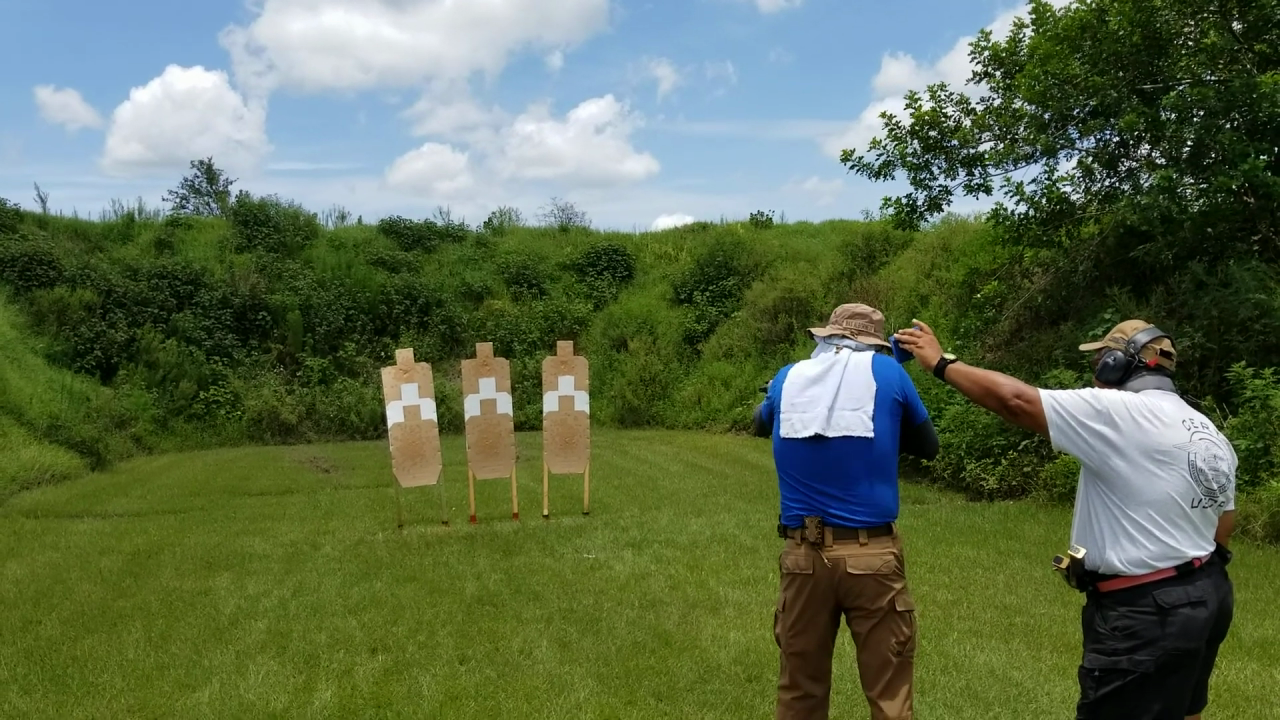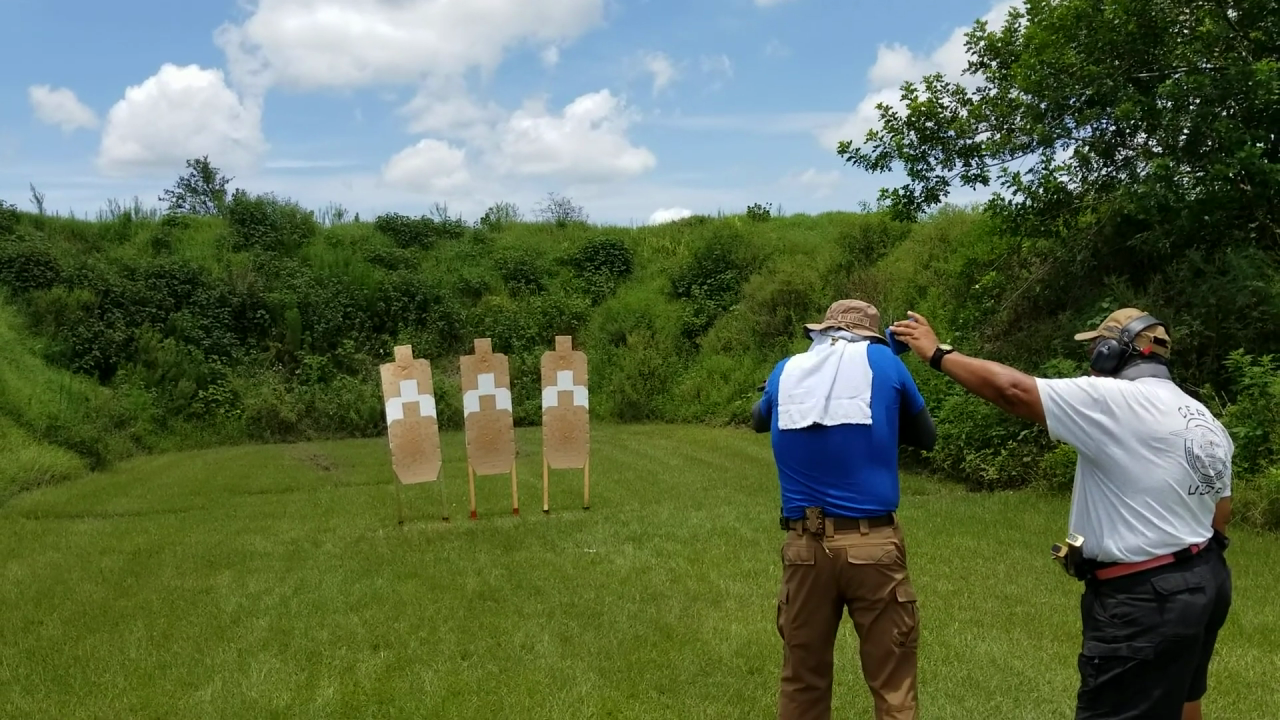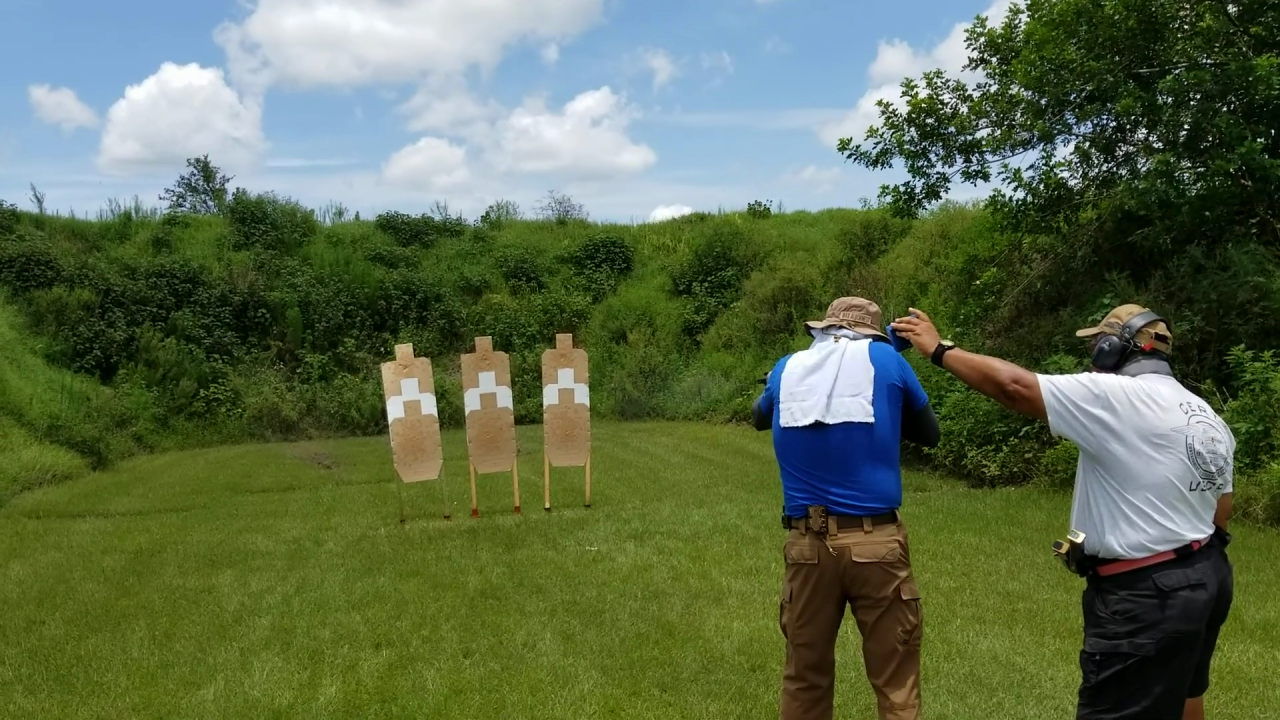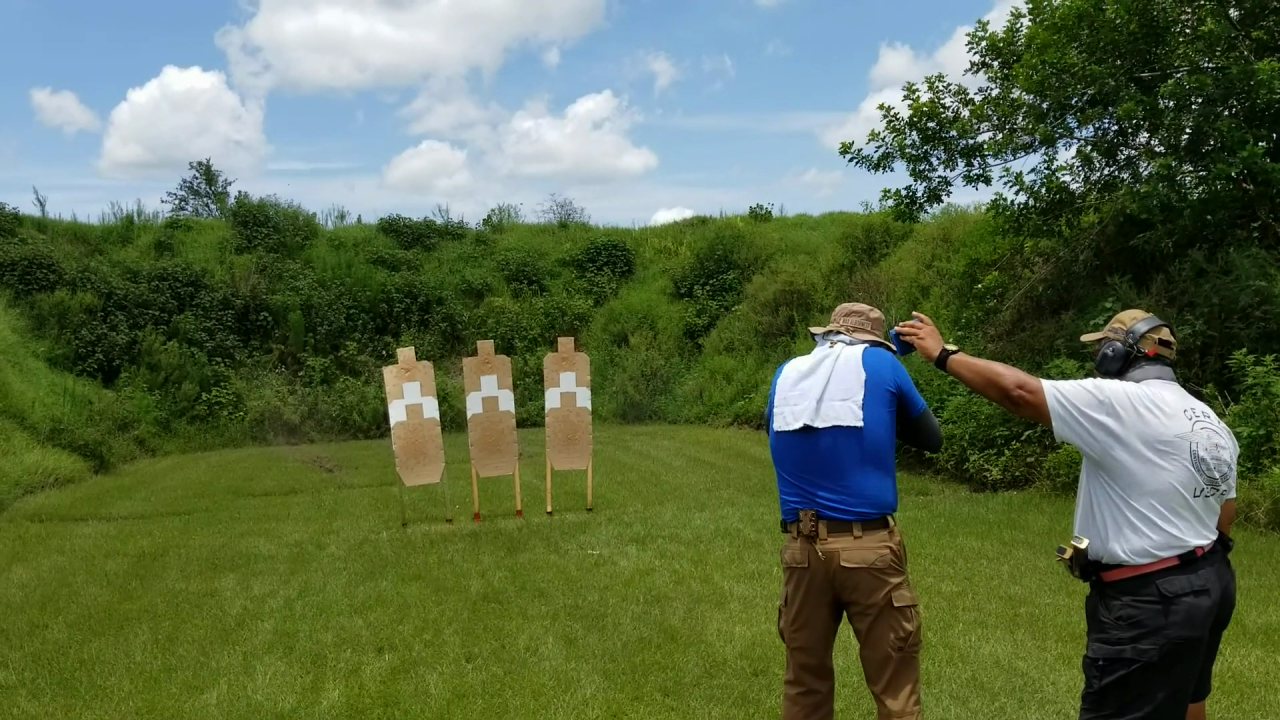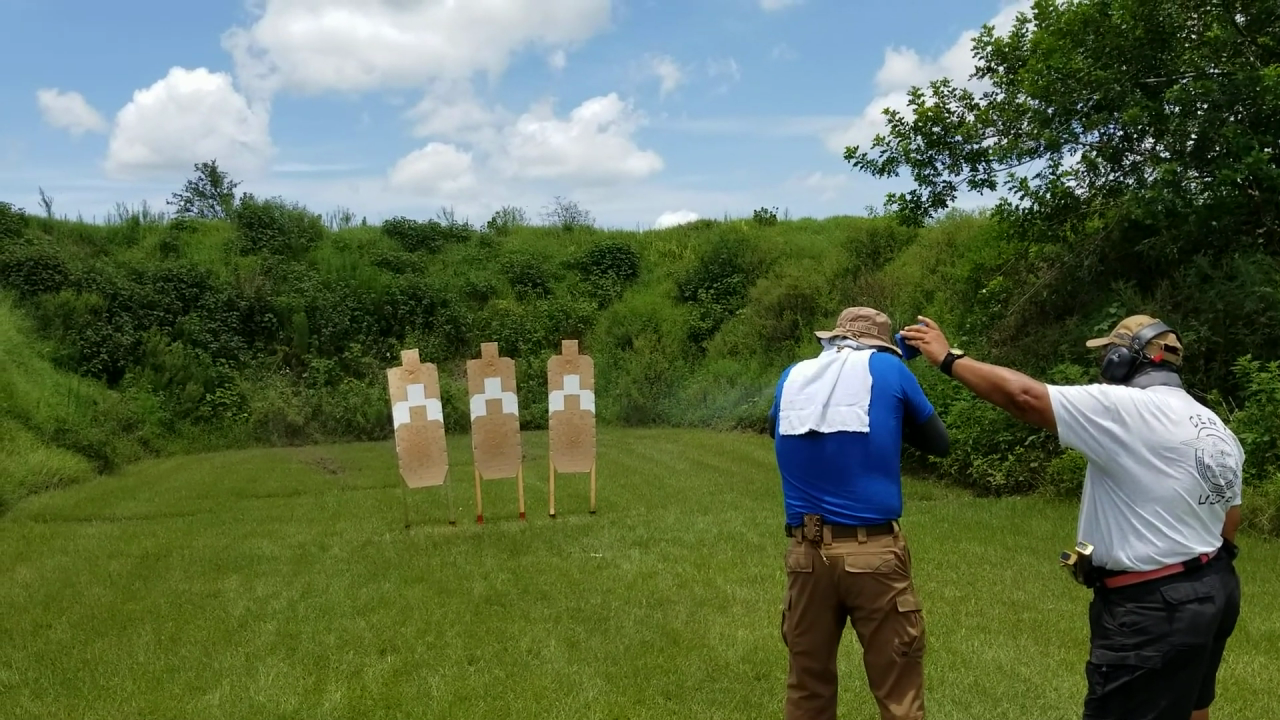
dt=0.5s
person 1, frame 1
left shoulder: (788, 378)
right shoulder: (885, 372)
left elbow: (760, 424)
right elbow: (928, 447)
left hip: (803, 556)
right hip: (872, 556)
person 1, frame 2
left shoulder: (785, 371)
right shoulder: (882, 361)
left elbow: (759, 420)
right elbow: (926, 437)
left hip: (805, 547)
right hip: (873, 545)
left knee: (802, 679)
right knee: (893, 684)
person 1, frame 3
left shoulder: (787, 369)
right shoulder: (883, 359)
left elbow: (760, 417)
right elbow: (929, 433)
left hip: (808, 545)
right hip: (877, 543)
left knee: (805, 676)
right knee: (896, 682)
person 1, frame 4
left shoulder: (786, 373)
right shoulder: (879, 364)
right elbow: (931, 439)
left hip: (802, 549)
right hip: (869, 547)
left knee: (805, 681)
right knee: (895, 684)
person 1, frame 5
left shoulder: (792, 378)
right shoulder: (886, 369)
right elbow: (939, 443)
left hip: (806, 554)
right hip: (874, 553)
left knee: (807, 686)
person 2, frame 1
left shoulder: (1119, 413)
right shoulder: (1211, 434)
left elbow: (1015, 400)
right elbow: (1222, 527)
left wrist: (941, 362)
left hip: (1145, 612)
right hip: (1205, 595)
person 2, frame 2
left shoulder: (1116, 401)
right shoulder: (1206, 419)
left elbow: (1012, 390)
right elbow: (1220, 514)
left wrist: (937, 352)
left hip: (1146, 599)
right hip: (1204, 582)
person 2, frame 3
left shoulder: (1116, 397)
right shoulder: (1208, 416)
left elbow: (1013, 386)
right elbow: (1221, 510)
left wrist: (939, 349)
left hip: (1146, 595)
right hip: (1206, 577)
person 2, frame 4
left shoulder: (1121, 403)
right shoulder: (1211, 422)
left elbow: (1018, 391)
right elbow: (1224, 514)
left wrist: (943, 353)
left hip: (1150, 601)
right hip: (1209, 583)
person 2, frame 5
left shoulder: (1126, 409)
right shoulder: (1218, 429)
left elbow: (1023, 396)
right elbow: (1229, 522)
left wrist: (949, 358)
left hip: (1153, 607)
right hip: (1213, 590)
